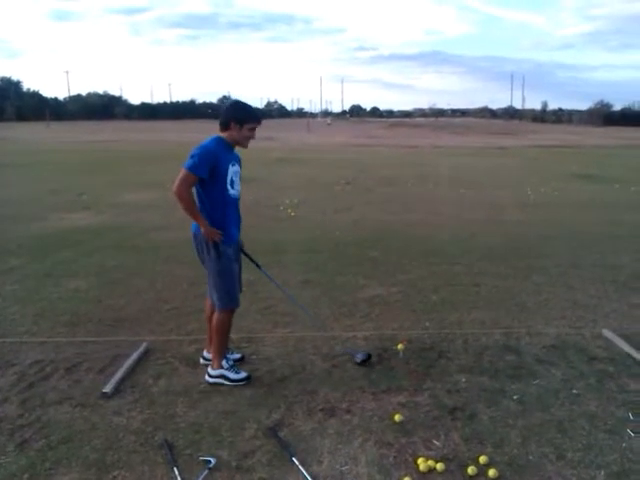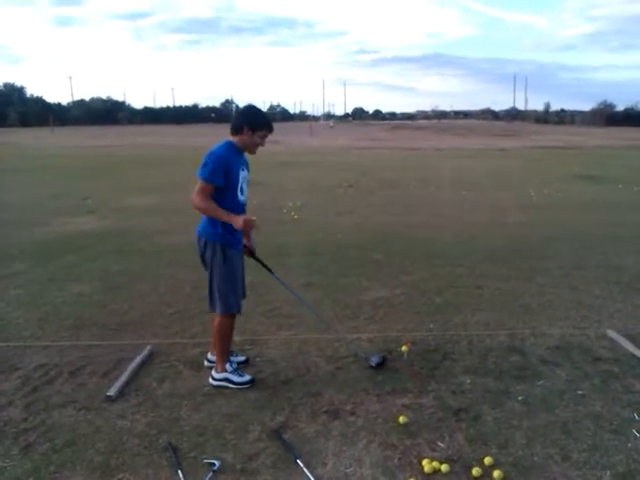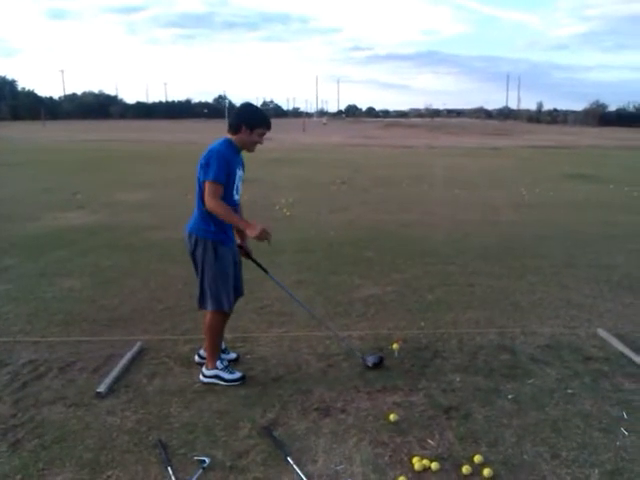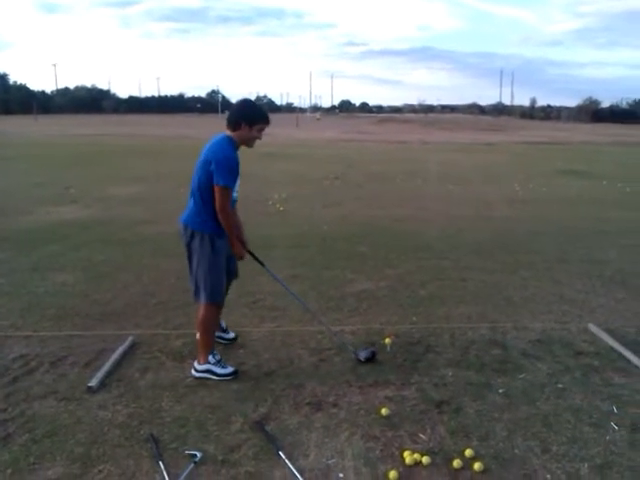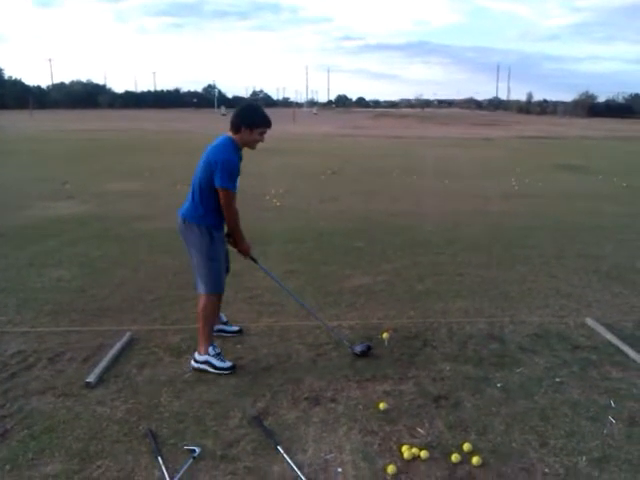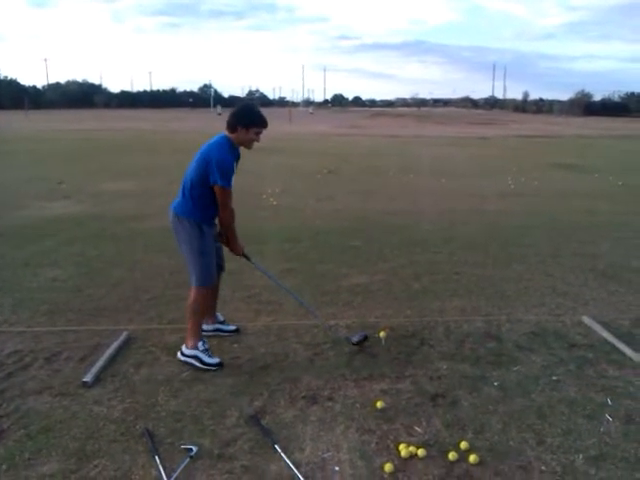
dt=0.3s
person 1, frame 1
left shoulder: (233, 156)
right shoulder: (208, 151)
right elbow: (180, 189)
left wrist: (235, 233)
right wrist: (204, 225)
left hip: (229, 237)
right hip: (214, 239)
left knee: (217, 296)
right knee: (226, 302)
left ankle: (212, 349)
right ankle: (217, 366)
person 1, frame 2
left shoulder: (240, 159)
right shoulder: (219, 156)
right elbow: (199, 199)
left wrist: (245, 235)
right wrist: (235, 220)
left hip: (230, 239)
right hip: (217, 240)
left knee: (227, 301)
right knee: (226, 305)
left ankle: (218, 352)
right ankle: (221, 369)
person 1, frame 3
left shoulder: (235, 156)
right shoulder: (218, 155)
right elbow: (212, 202)
left wrist: (241, 237)
right wrist: (248, 227)
left hip: (223, 237)
right hip: (209, 238)
left knee: (229, 297)
right knee: (217, 303)
left ankle: (210, 348)
right ankle: (211, 366)
person 1, frame 4
left shoulder: (223, 144)
right shoulder: (225, 155)
right elbow: (222, 207)
left wrist: (240, 231)
right wrist: (235, 243)
left hip: (211, 227)
right hip: (204, 230)
left knee: (225, 277)
right knee: (210, 294)
left ankle: (213, 328)
right ankle: (204, 361)
person 1, frame 5
left shoulder: (227, 146)
right shoulder: (227, 157)
right elbow: (228, 207)
left wrist: (233, 233)
right wrist: (240, 239)
left hip: (208, 221)
right hip: (200, 224)
left knee: (219, 273)
right knee: (210, 285)
left ankle: (214, 320)
right ankle: (204, 352)
person 1, frame 6
left shoulder: (226, 146)
right shoulder: (221, 155)
left elbow: (221, 202)
right elbow: (225, 206)
left wrist: (224, 232)
right wrist: (233, 240)
left hip: (201, 217)
right hip: (190, 219)
left knee: (215, 270)
right knee: (202, 280)
left ankle: (210, 321)
right ankle: (191, 345)
